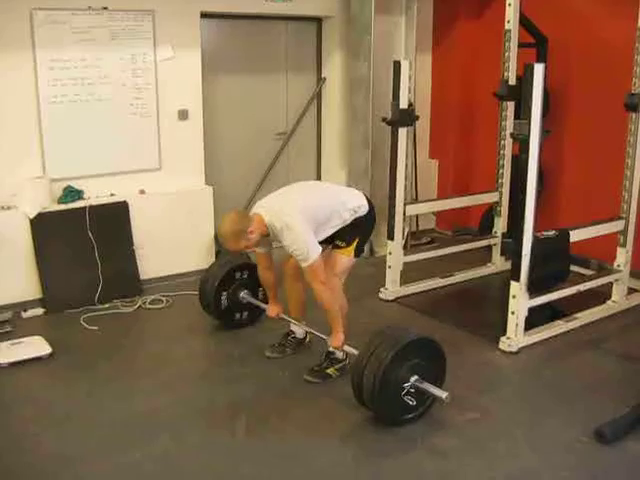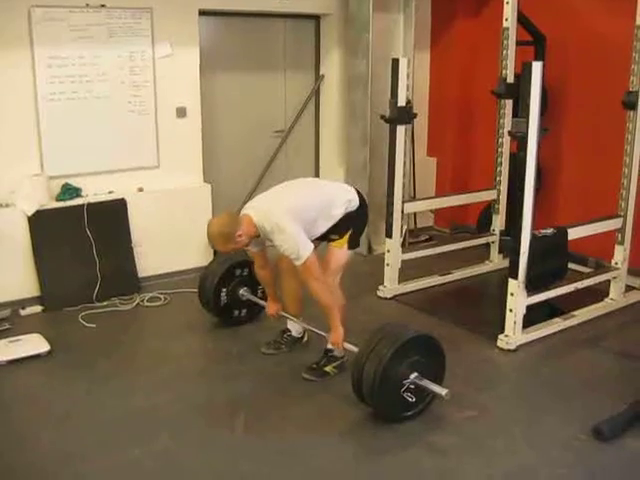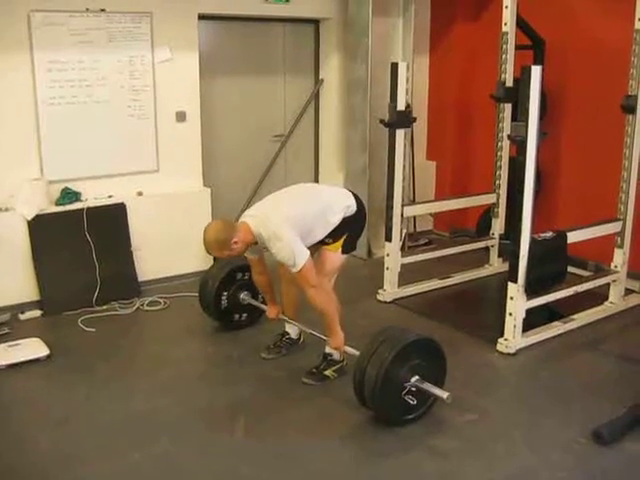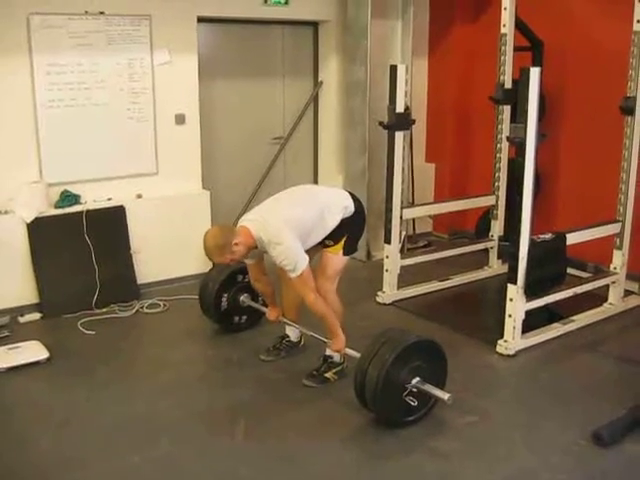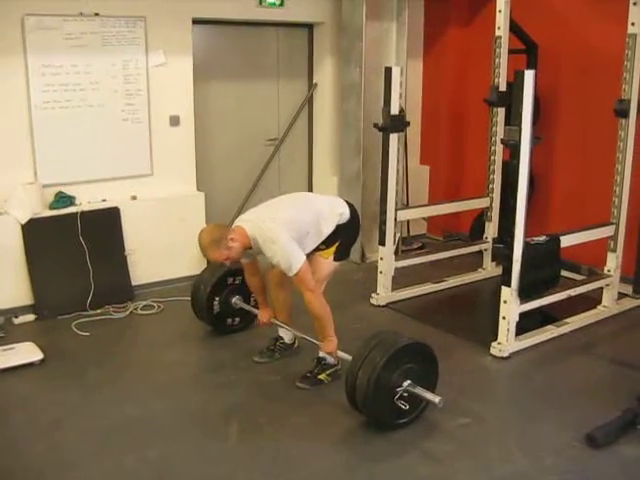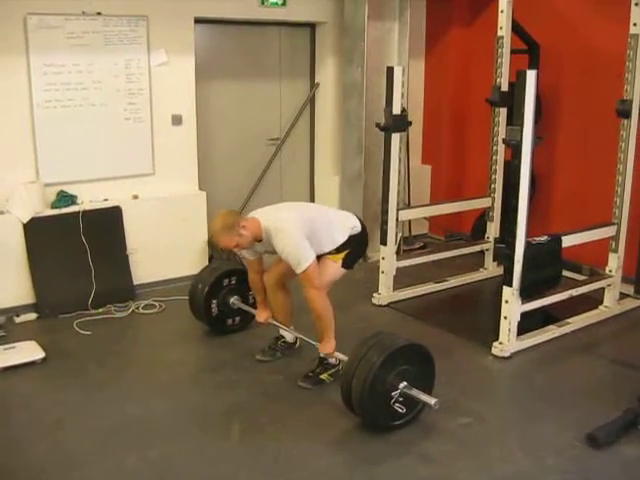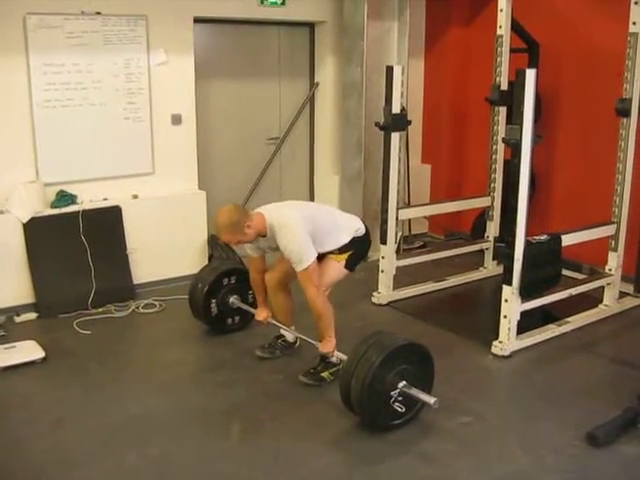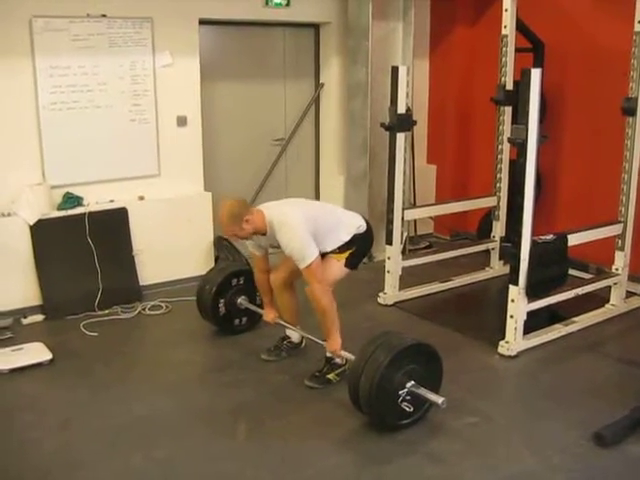
dt=0.3s
person 1, frame 1
left shoulder: (291, 229)
right shoulder: (254, 221)
left elbow: (320, 283)
right elbow: (266, 267)
left wrist: (337, 331)
right wrist: (273, 301)
left hip: (357, 214)
right hip: (330, 211)
left knee: (332, 281)
right knee: (290, 269)
left ankle: (338, 355)
right ankle: (297, 334)
person 1, frame 2
left shoulder: (282, 230)
right shoulder: (246, 222)
left elbow: (315, 281)
right elbow: (261, 266)
left wrist: (336, 327)
right wrist: (272, 299)
left hip: (349, 208)
right hip: (322, 205)
left knee: (328, 278)
right knee: (285, 264)
left ankle: (335, 352)
right ankle: (295, 332)
person 1, frame 3
left shoulder: (278, 238)
right shoulder: (244, 228)
left elbow: (312, 288)
right elbow: (260, 272)
left wrist: (336, 332)
right wrist: (272, 303)
left hip: (347, 212)
right hip: (321, 208)
left knee: (321, 280)
right knee: (286, 270)
left ankle: (335, 357)
right ankle: (292, 334)
person 1, frame 4
left shoulder: (279, 242)
right shoulder: (243, 233)
left elbow: (310, 294)
right elbow: (258, 277)
left wrist: (337, 335)
right wrist: (273, 306)
left hip: (346, 212)
right hip: (319, 209)
left knee: (324, 284)
right knee: (287, 274)
left ankle: (335, 360)
right ankle: (292, 337)
person 1, frame 5
left shoulder: (273, 241)
right shoulder: (239, 233)
left elbow: (310, 291)
right elbow: (253, 275)
left wrist: (330, 338)
right wrist: (264, 306)
left hip: (341, 221)
right hip: (315, 220)
left knee: (311, 287)
right knee: (275, 277)
left ankle: (329, 361)
right ankle: (286, 339)
person 1, frame 6
left shoulder: (285, 235)
right shoulder: (249, 231)
left elbow: (314, 289)
right elbow: (256, 273)
left wrist: (328, 339)
right wrist: (262, 306)
left hip: (350, 235)
right hip: (322, 233)
left knee: (313, 291)
right knee: (272, 279)
left ankle: (330, 361)
right ankle: (287, 339)
person 1, frame 7
left shoulder: (289, 232)
right shoulder: (251, 227)
left elbow: (313, 288)
right elbow: (257, 272)
left wrist: (329, 338)
right wrist: (262, 305)
left hip: (352, 237)
right hip: (322, 235)
left knee: (316, 290)
right knee: (273, 279)
left ankle: (330, 359)
right ankle: (288, 338)
person 1, frame 8
left shoulder: (290, 230)
right shoulder: (254, 225)
left elbow: (317, 285)
right elbow: (261, 271)
left wrist: (334, 336)
right wrist: (268, 306)
left hip: (354, 235)
right hip: (325, 234)
left knee: (315, 290)
right knee: (278, 279)
left ankle: (336, 360)
right ankle: (293, 339)
